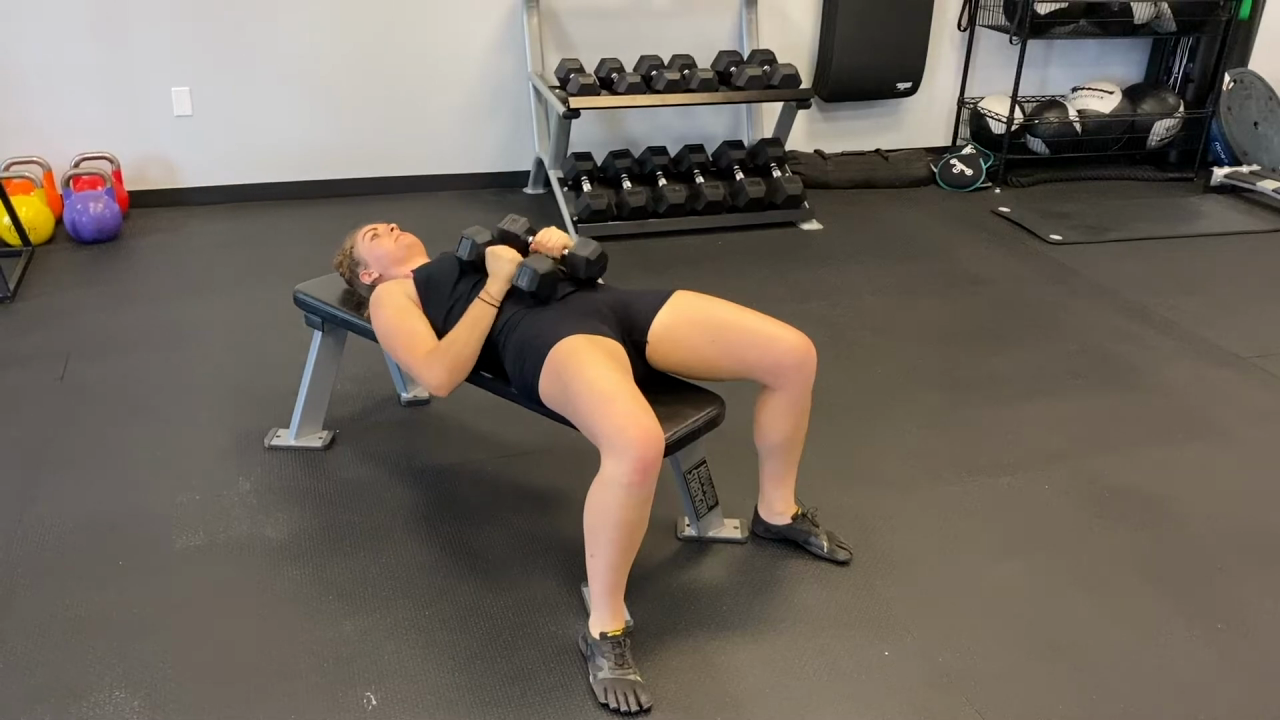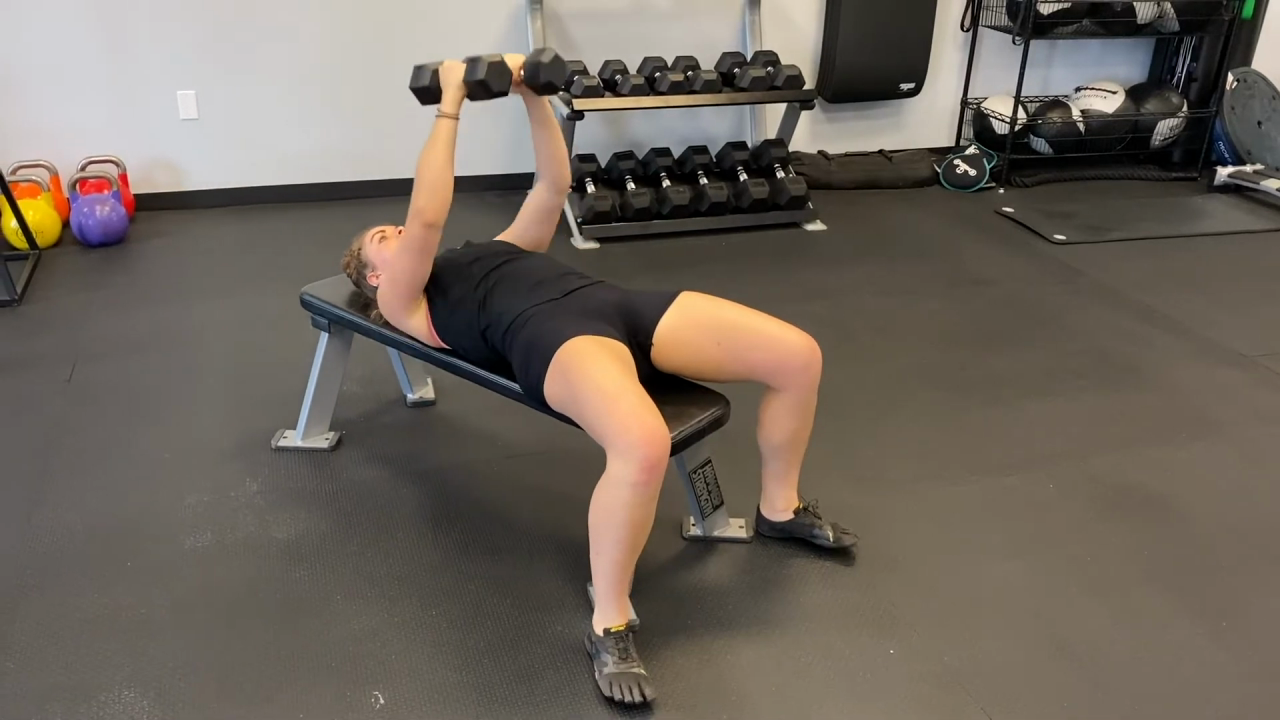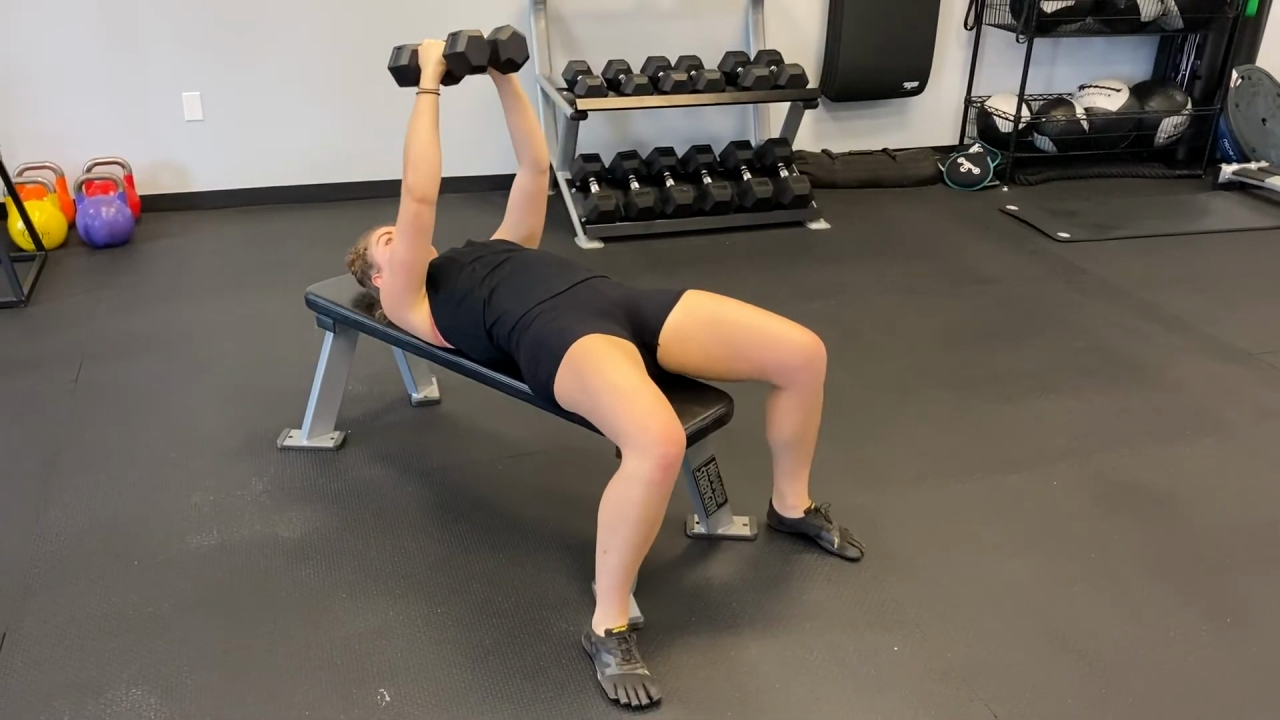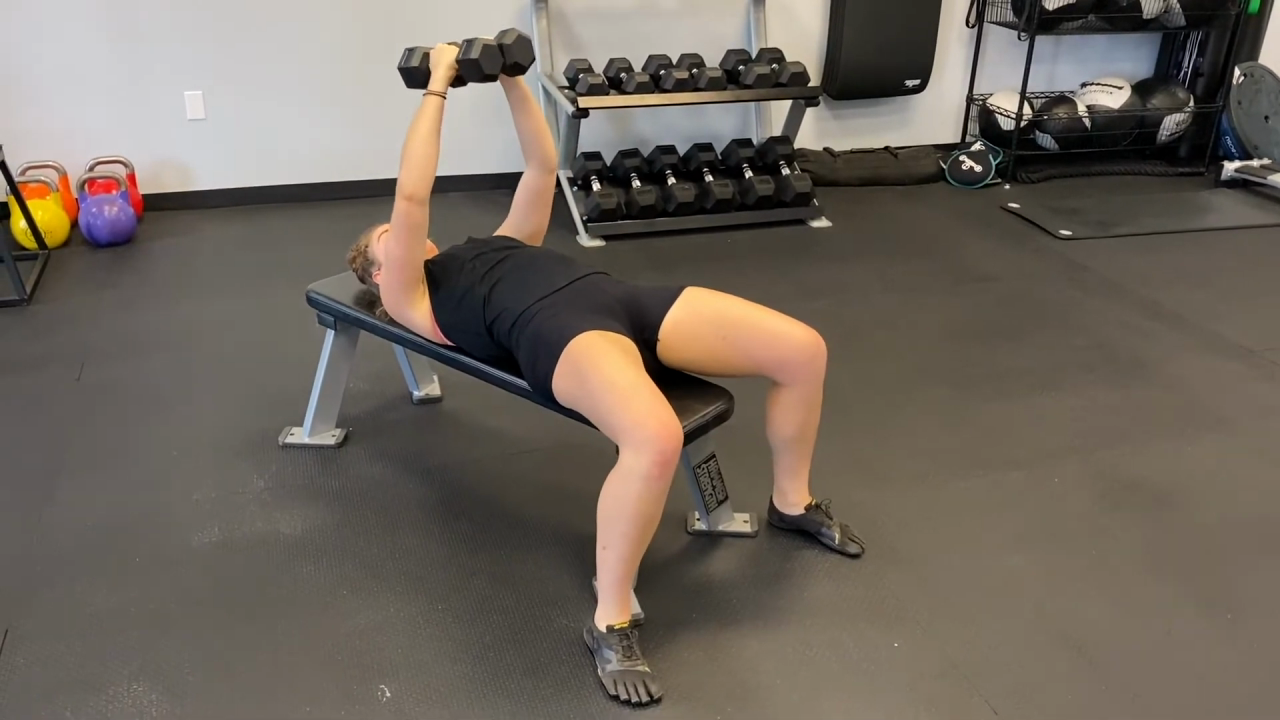
dt=1s
person 1, frame 1
left shoulder: (478, 249)
right shoulder: (392, 295)
right elbow: (439, 376)
left wrist: (567, 251)
right wrist: (495, 285)
left hip: (611, 303)
right hip: (544, 331)
left knee: (793, 354)
right knee: (637, 445)
left ankle: (777, 511)
right ankle: (604, 629)
person 1, frame 2
left shoulder: (499, 247)
right shoulder: (404, 299)
left elbow: (555, 181)
right elbow: (426, 214)
left wrist: (533, 96)
right wrist: (449, 107)
left hip: (616, 303)
right hip: (549, 332)
left knee: (798, 356)
right knee: (643, 446)
left ankle: (780, 507)
right ankle: (609, 627)
person 1, frame 3
left shoulder: (496, 249)
right shoulder: (407, 299)
left elbow: (534, 168)
right elbow: (419, 194)
left wrist: (502, 76)
right wrist: (429, 84)
left hip: (620, 303)
right hip: (556, 332)
left knee: (803, 354)
right knee: (659, 444)
left ankle: (792, 506)
right ankle: (608, 627)
person 1, frame 4
left shoulder: (496, 245)
right shoulder: (409, 295)
left elbow: (542, 167)
right elbow: (411, 194)
left wrist: (510, 79)
right wrist: (437, 86)
left hip: (620, 298)
right hip: (555, 328)
left knee: (803, 350)
right knee: (656, 439)
left ankle: (792, 503)
right ankle: (610, 623)
